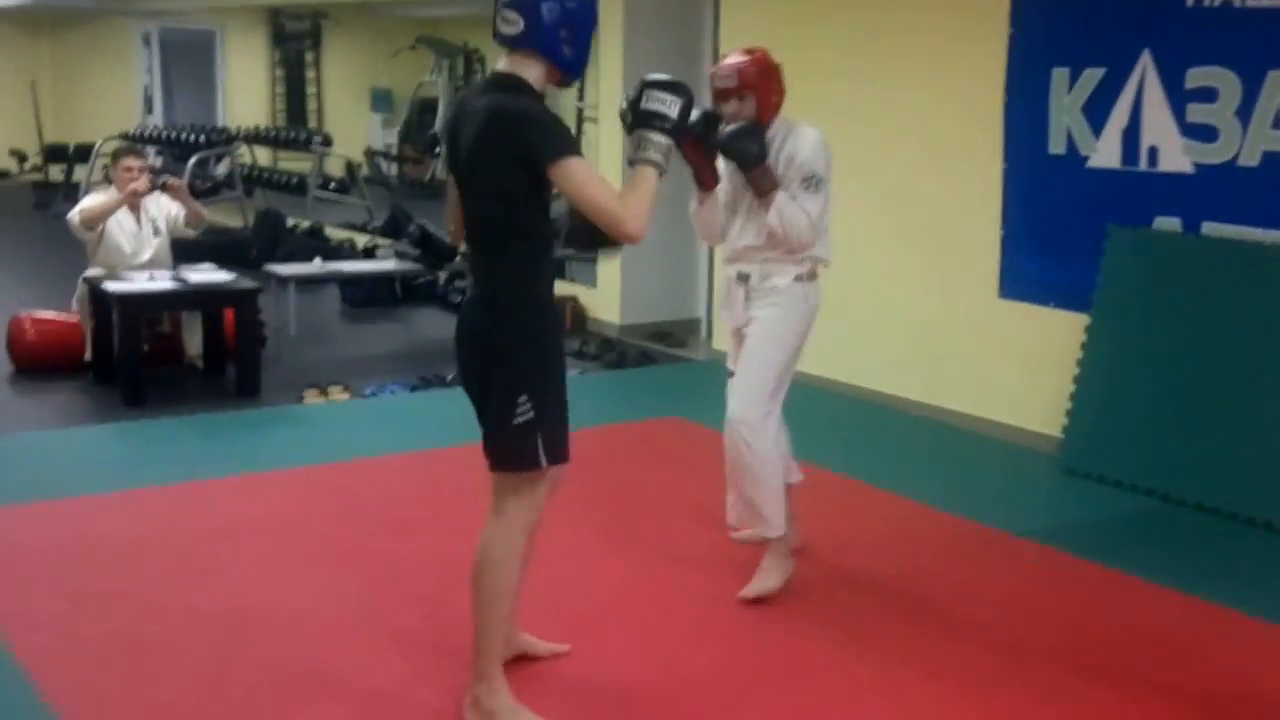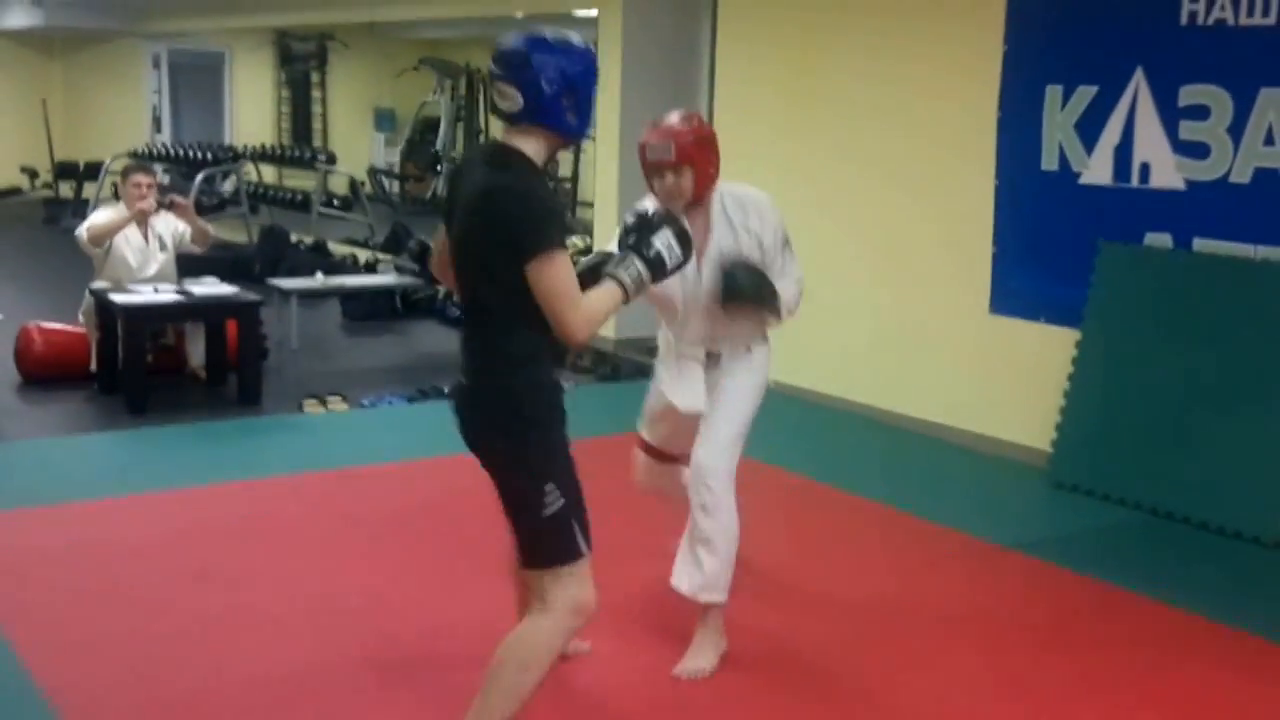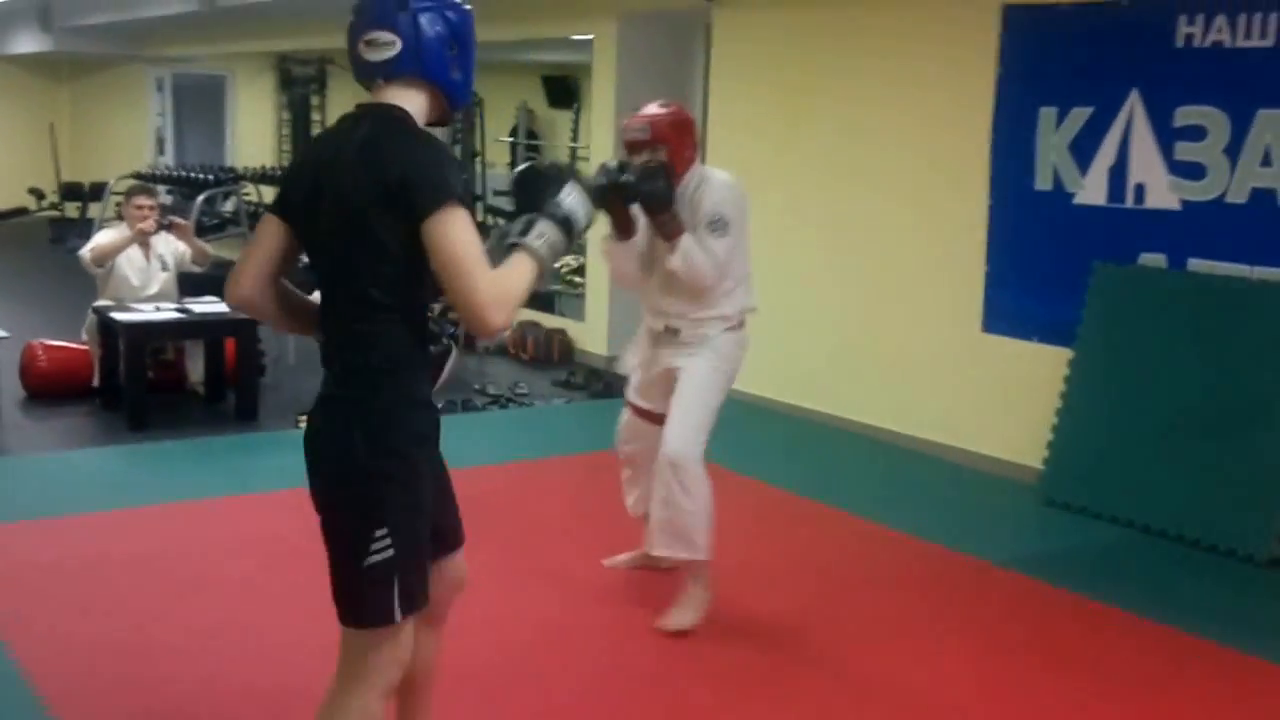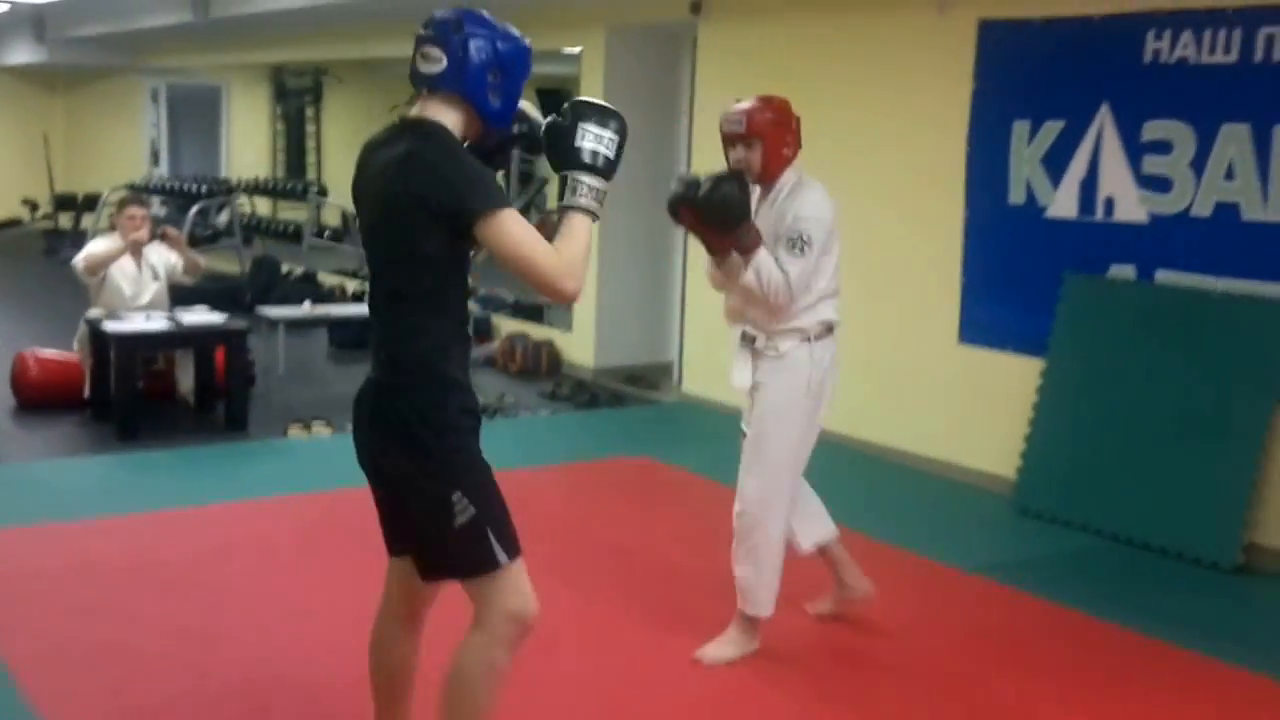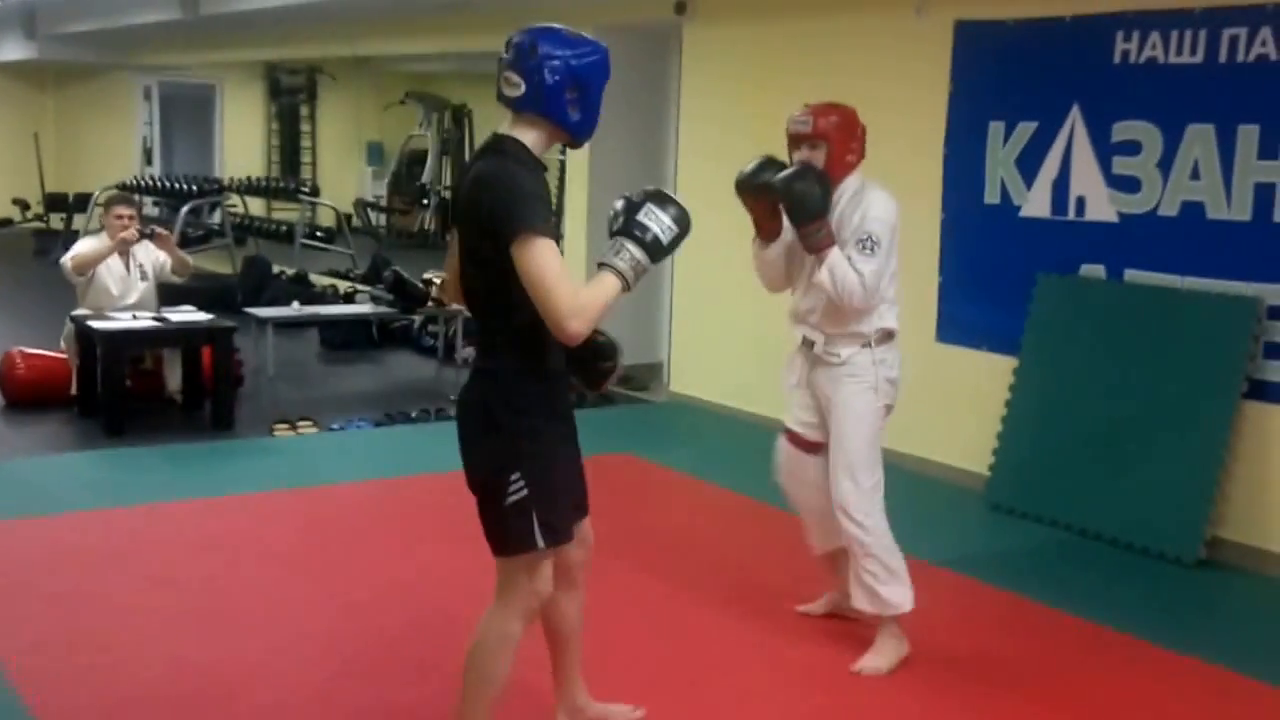
dt=0.7s
person 1, frame 1
left shoulder: (471, 108)
right shoulder: (529, 120)
right elbow: (627, 222)
left wrist: (537, 229)
right wrist: (653, 141)
left hip: (497, 318)
right hip: (514, 327)
left knee: (539, 480)
right knee: (517, 504)
left ankle: (501, 633)
person 1, frame 2
left shoulder: (473, 171)
right shoulder: (529, 198)
left elbow: (443, 268)
right elbow: (573, 325)
right wrist: (638, 264)
left hip: (488, 389)
right hip: (515, 401)
left knee: (556, 503)
right knee: (569, 598)
left ankle: (537, 640)
person 1, frame 3
left shoulder: (324, 152)
right shoulder: (418, 157)
left elbow: (249, 291)
right elbow: (489, 311)
right wrist: (546, 231)
left hip: (362, 417)
right hip: (381, 429)
left knee: (441, 583)
right knee: (371, 659)
person 1, frame 4
left shoulder: (383, 154)
right shoulder: (449, 166)
right elbow: (562, 280)
right wrist: (584, 181)
left hip: (394, 407)
right hip: (427, 417)
left knee: (410, 592)
right knee: (509, 607)
person 1, frame 5
left shoulder: (497, 169)
right shoulder: (512, 183)
left elbow: (463, 286)
right elbow: (568, 318)
right wrist: (632, 251)
left hip: (537, 397)
right hip: (510, 409)
left knee: (570, 559)
right knee: (523, 591)
person 2, frame 1
left shoulder: (805, 144)
right shoulder: (736, 145)
left elbow: (799, 231)
right elbow: (712, 231)
left wrist: (758, 174)
right wrist: (703, 169)
left hip: (784, 291)
right hip: (743, 290)
left knee: (745, 415)
right knee: (758, 409)
left ankle: (777, 550)
right ankle: (776, 519)
person 2, frame 2
left shoulder: (754, 207)
left elbow: (790, 287)
left wrist: (764, 295)
left hip: (740, 359)
right hip: (680, 361)
left knee: (710, 473)
right knee: (654, 467)
left ankle: (711, 624)
right ankle: (709, 515)
person 2, frame 3
left shoulder: (718, 190)
right shoulder: (649, 194)
left elbow: (706, 271)
right elbow: (628, 275)
left wrist: (664, 215)
right wrist: (620, 216)
left hip: (710, 342)
right hip: (659, 338)
left knee: (679, 450)
right knee: (637, 441)
left ankle: (695, 582)
right ankle: (659, 546)
person 2, frame 4
left shoulder: (807, 202)
right shoulder: (754, 197)
left elbow: (782, 291)
right elbow: (730, 279)
left wrist: (739, 229)
right wrist: (707, 229)
left hip: (796, 356)
right hip: (764, 352)
left knee: (761, 489)
right knee: (773, 475)
left ankle: (747, 624)
right ankle: (847, 576)
person 2, frame 5
left shoulder: (873, 205)
right shoulder: (809, 200)
left elbow: (853, 294)
right elbow: (775, 278)
left wrist: (816, 227)
right wrist: (766, 216)
left hip: (860, 362)
right hip: (815, 356)
left knee: (855, 493)
right knee: (795, 466)
left ankle: (892, 629)
right ankle: (846, 586)
person 3, frame 1
left shoulder: (160, 202)
right shoulder: (99, 201)
left elbow: (198, 225)
right elbow: (80, 223)
left wrist: (184, 199)
right wrist: (124, 198)
left ankle: (197, 354)
person 3, frame 2
left shoulder: (167, 219)
right shoulder: (107, 216)
left elbow: (204, 241)
right elbow: (89, 239)
left wrist: (190, 218)
right wrist: (131, 217)
right knee: (96, 306)
left ankle: (200, 365)
person 3, frame 3
left shoulder: (168, 240)
right shoulder: (110, 236)
left elbow: (204, 261)
right elbow: (92, 259)
left wrist: (189, 239)
right wrist: (133, 237)
left ankle: (199, 380)
person 3, frame 4
left shoulder: (160, 251)
right shoulder: (102, 246)
left elbow: (196, 273)
right elbow: (85, 268)
left wrist: (182, 249)
right wrist: (126, 246)
right knee: (91, 329)
left ankle: (189, 391)
person 3, frame 5
left shoulder: (148, 249)
right shoulder: (89, 245)
left elbow: (184, 272)
right elbow: (72, 268)
left wrist: (171, 249)
right wrist: (114, 246)
left ankle: (177, 390)
